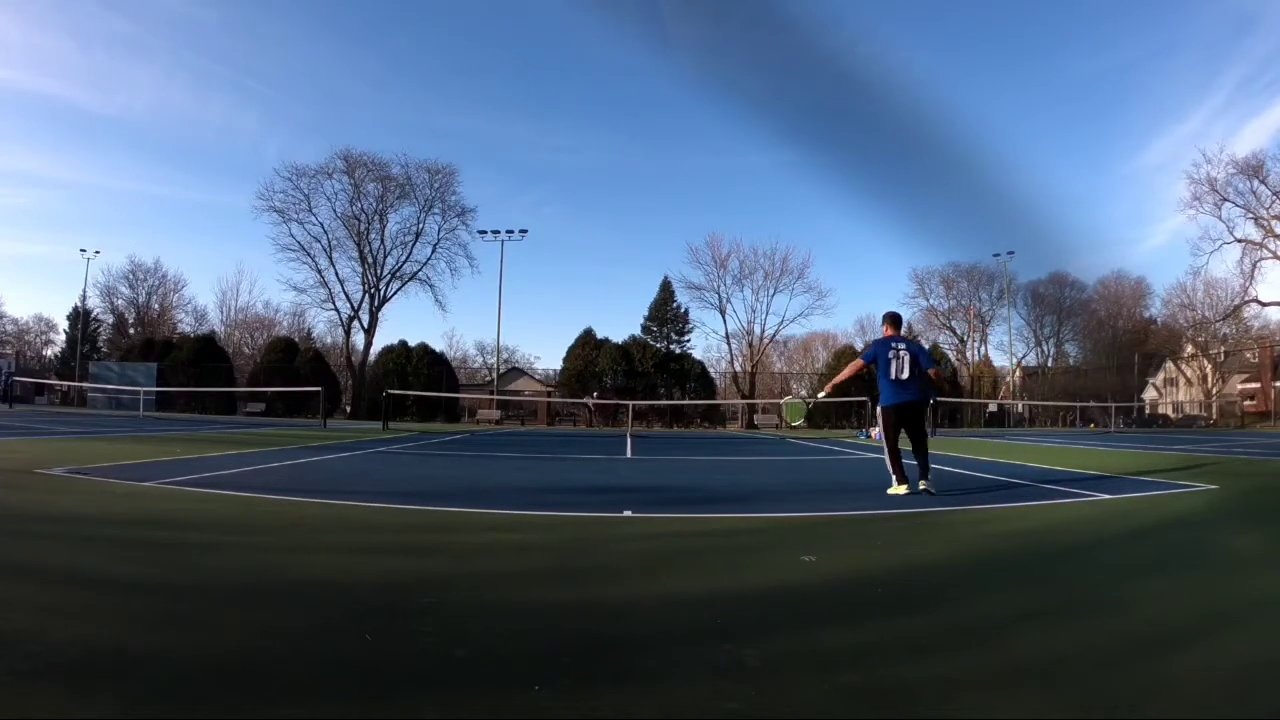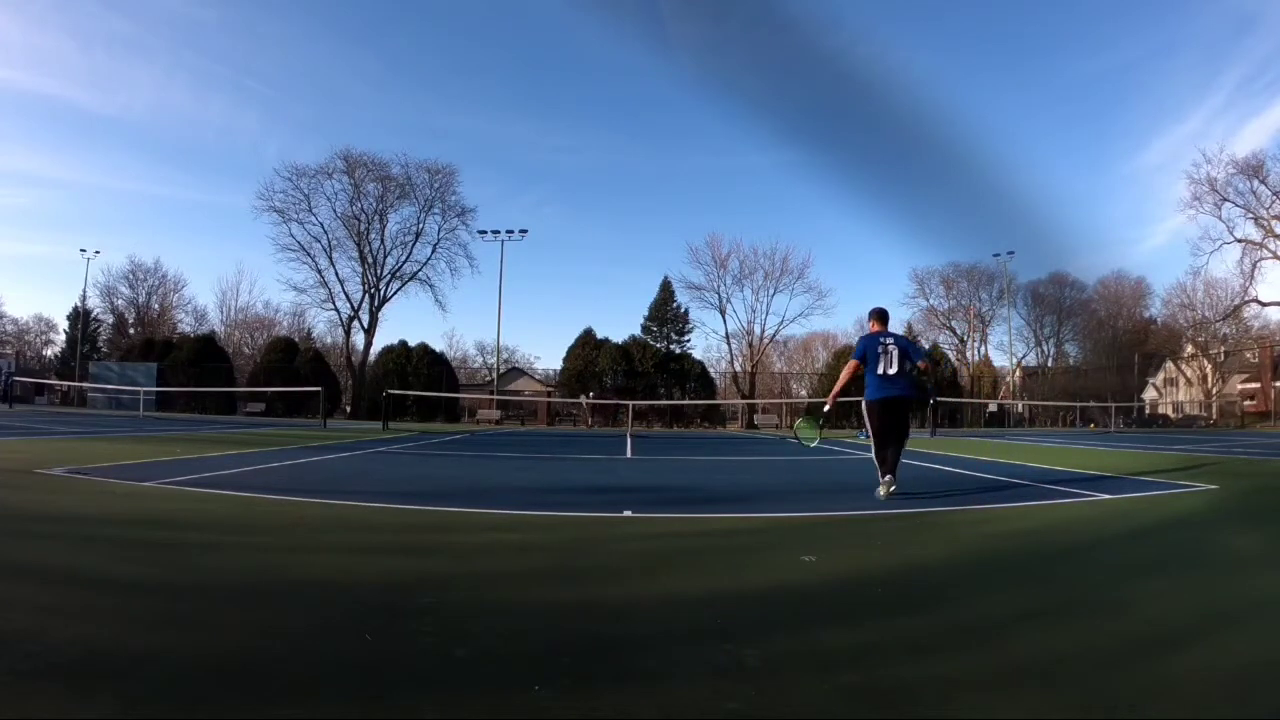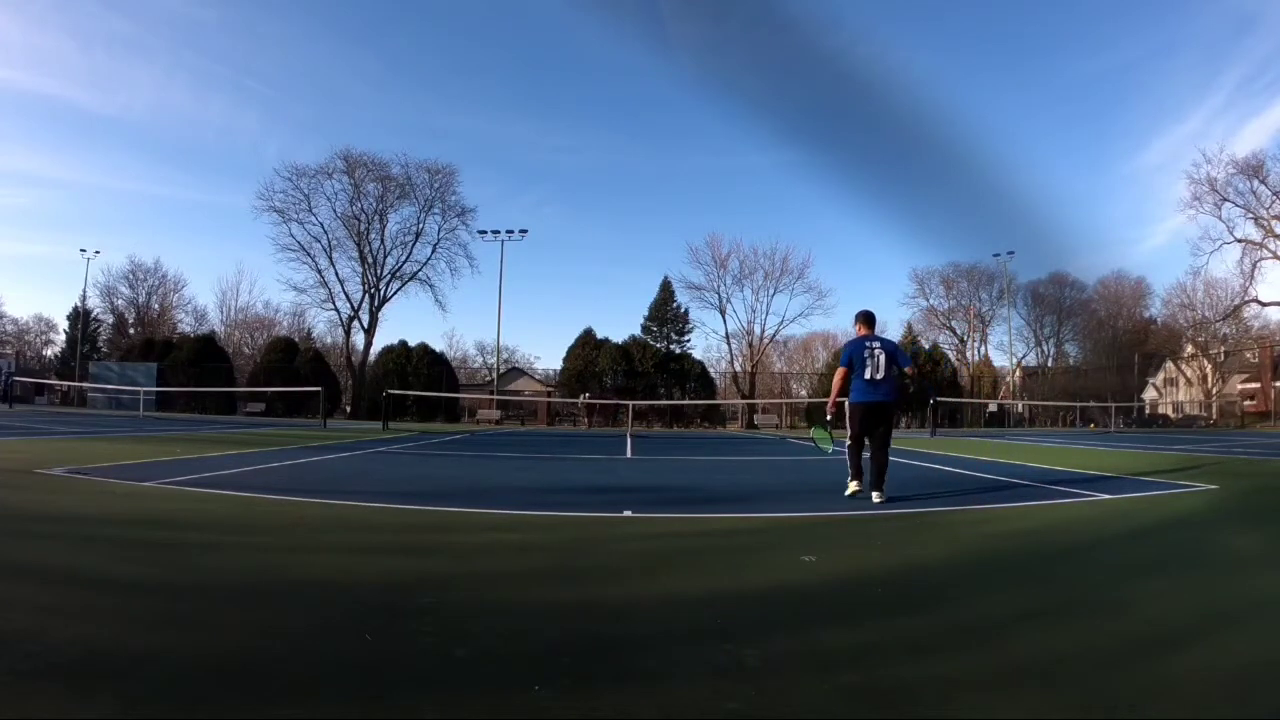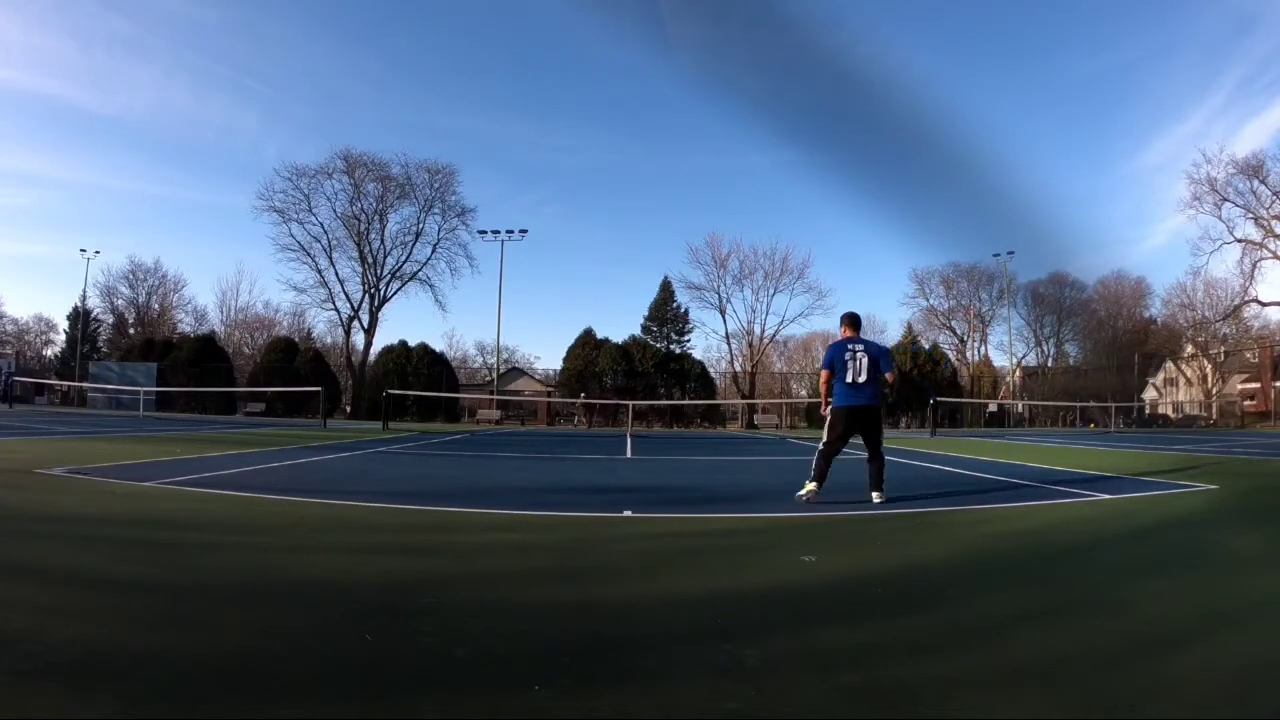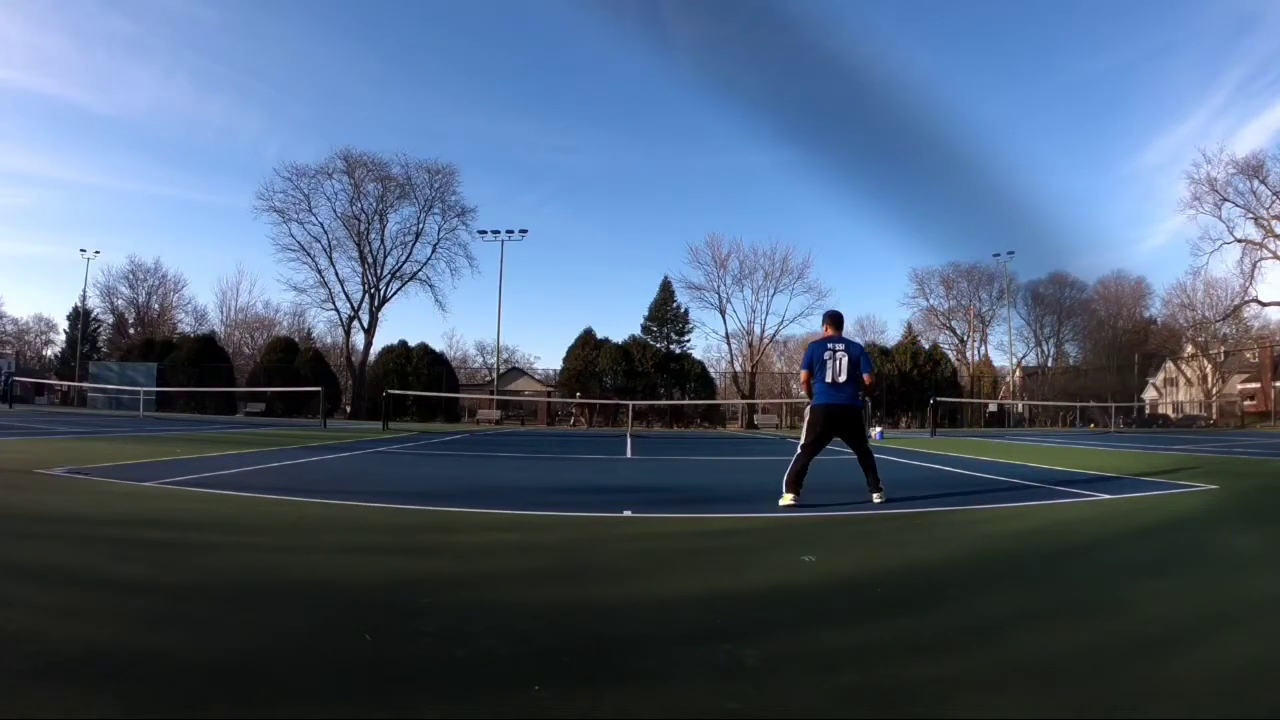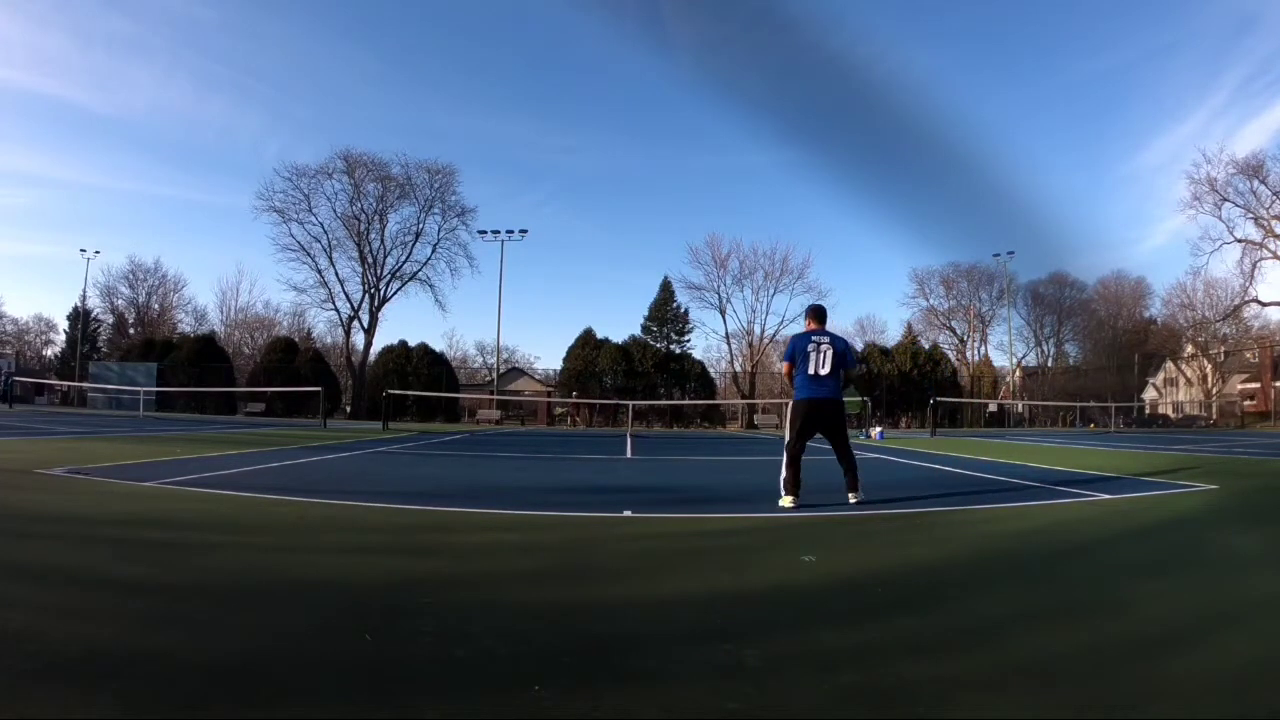
dt=0.1s
person 1, frame 1
left shoulder: (879, 345)
right shoulder: (915, 347)
left elbow: (856, 366)
right elbow: (933, 372)
left wrist: (833, 383)
left hip: (890, 405)
right hip: (915, 403)
left knee: (891, 447)
right knee: (919, 444)
left ankle: (901, 483)
right ankle: (924, 479)
person 1, frame 2
left shoulder: (866, 341)
right shoulder: (904, 341)
left elbow: (851, 368)
right elbow: (923, 365)
left wrist: (834, 392)
left hip: (875, 399)
right hip: (900, 398)
left knee: (879, 444)
right knee: (896, 442)
left ankle: (886, 479)
right ankle: (890, 476)
person 1, frame 3
left shoulder: (852, 345)
right shoulder: (891, 345)
left elbow: (841, 375)
right elbow: (910, 371)
left wrist: (832, 400)
left hip: (859, 402)
right hip: (885, 403)
left knee: (854, 444)
right knee: (880, 448)
left ankle: (855, 480)
right ankle: (877, 490)
person 1, frame 4
left shoulder: (835, 348)
right shoulder: (876, 349)
left elbow: (824, 379)
right elbow: (890, 378)
left wrist: (825, 402)
right wrist: (875, 389)
left hip: (842, 407)
right hip: (869, 408)
left knee: (827, 449)
right knee: (875, 451)
left ankle: (813, 485)
right ankle: (878, 491)
person 1, frame 5
left shoulder: (814, 347)
right shoulder: (857, 348)
left elbow: (804, 379)
right elbow: (868, 380)
left wrist: (812, 398)
left hip: (822, 407)
right hip: (850, 408)
left knee: (805, 451)
right knee: (863, 450)
left ankle: (790, 493)
right ankle: (876, 491)
person 1, frame 6
left shoulder: (798, 340)
right shoulder: (841, 343)
left elbow: (787, 371)
right elbow: (851, 375)
left hip: (804, 401)
right hip: (832, 402)
left knee: (793, 448)
right knee: (843, 449)
left ankle: (790, 495)
right ankle: (853, 491)
